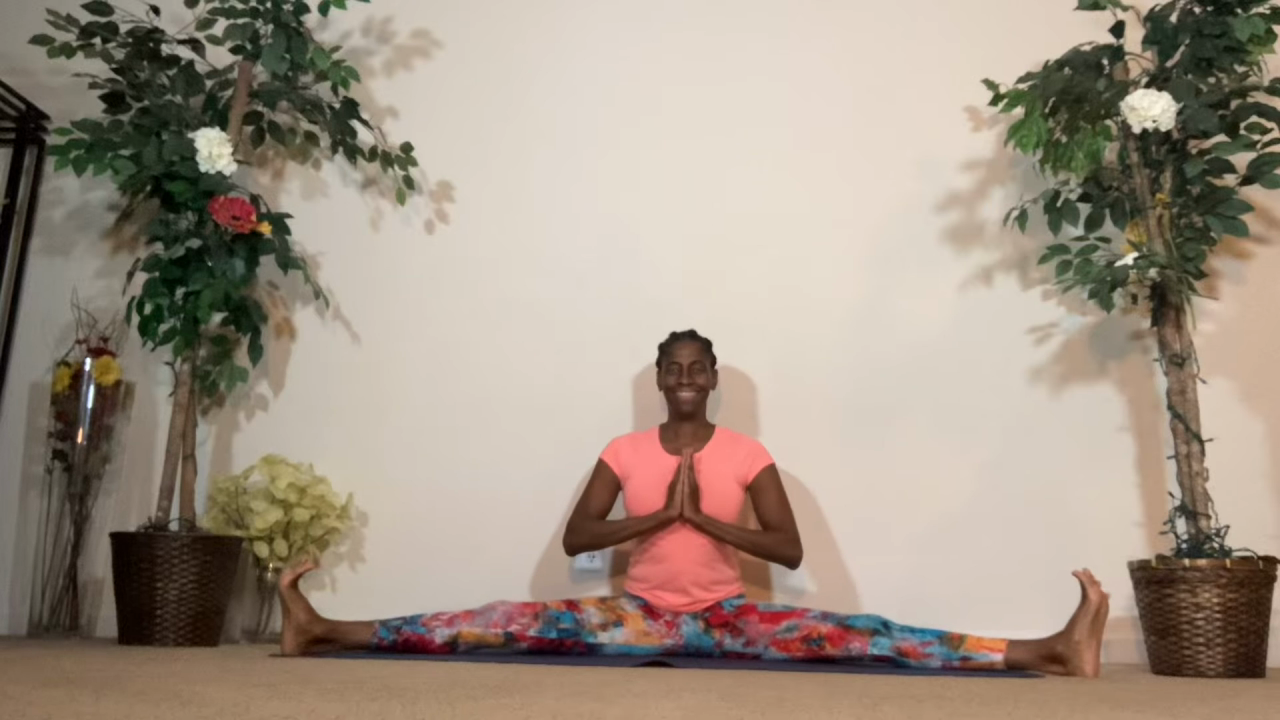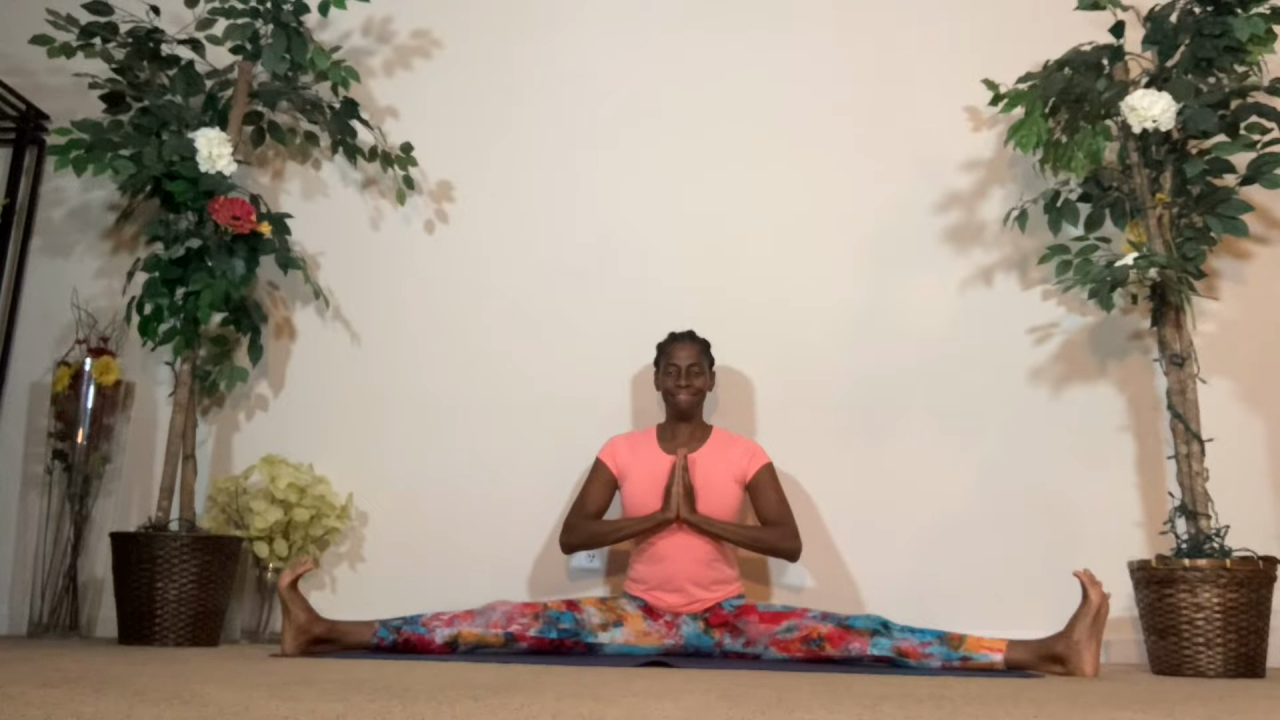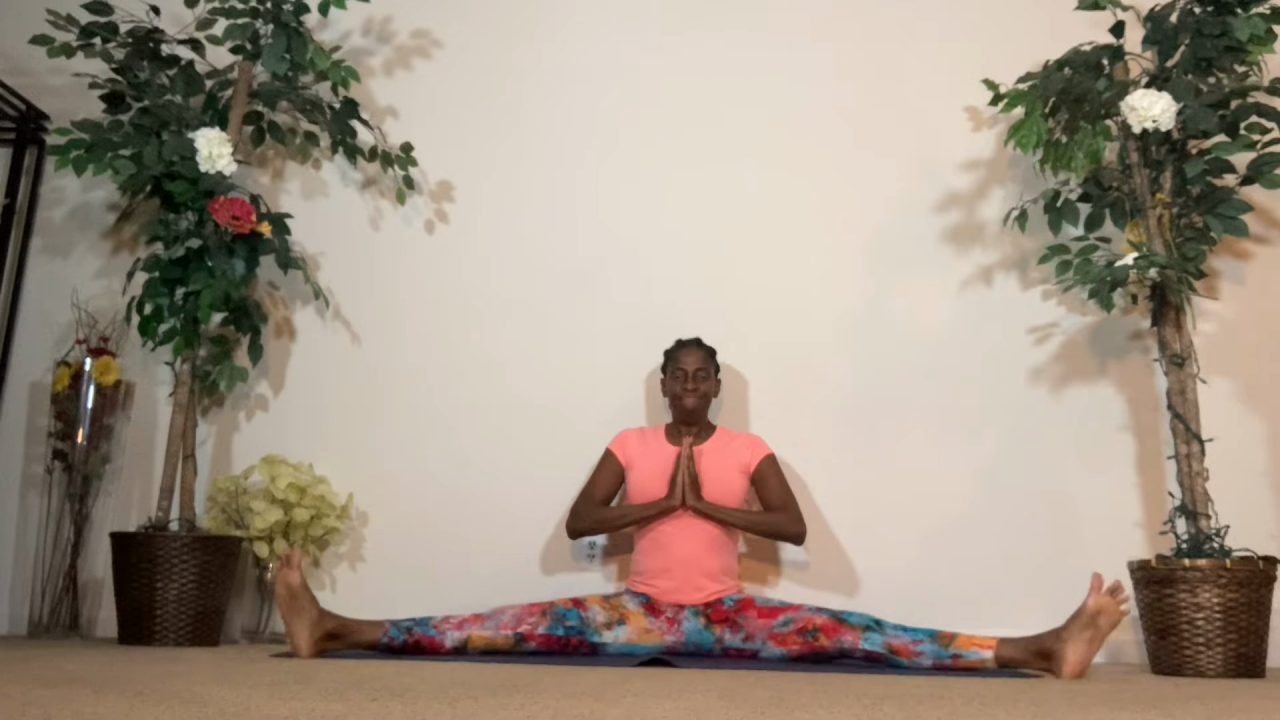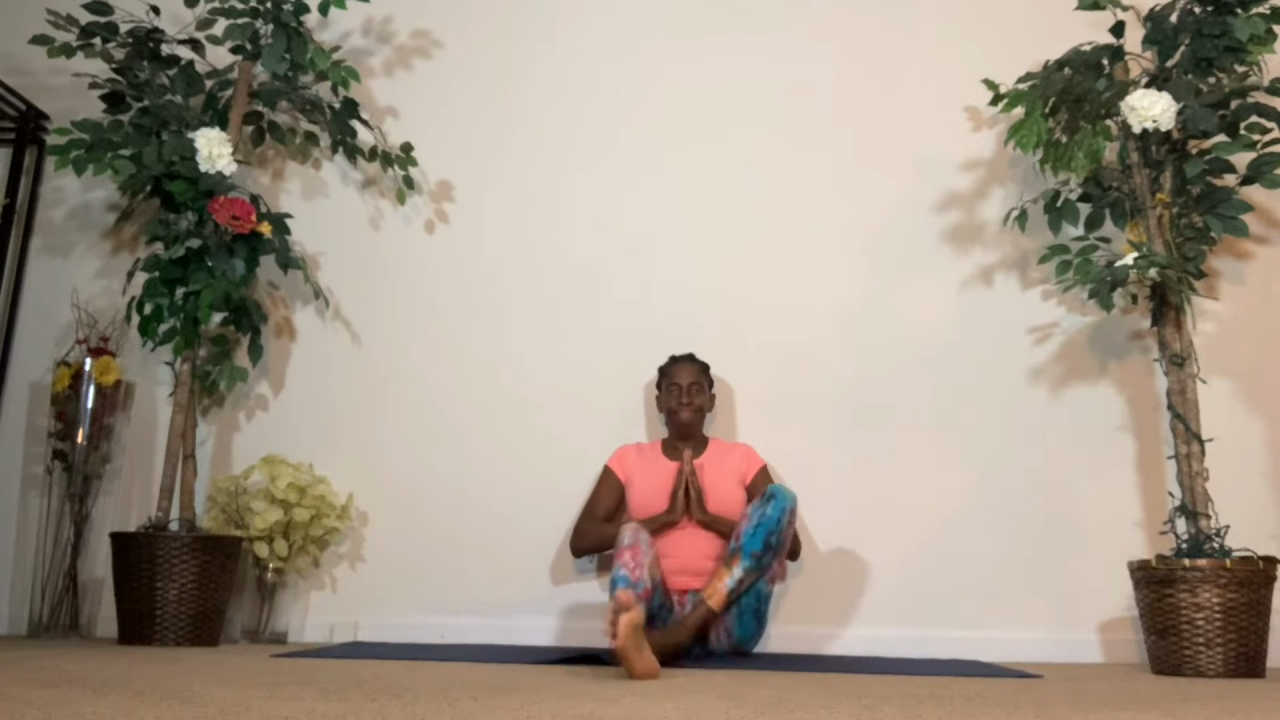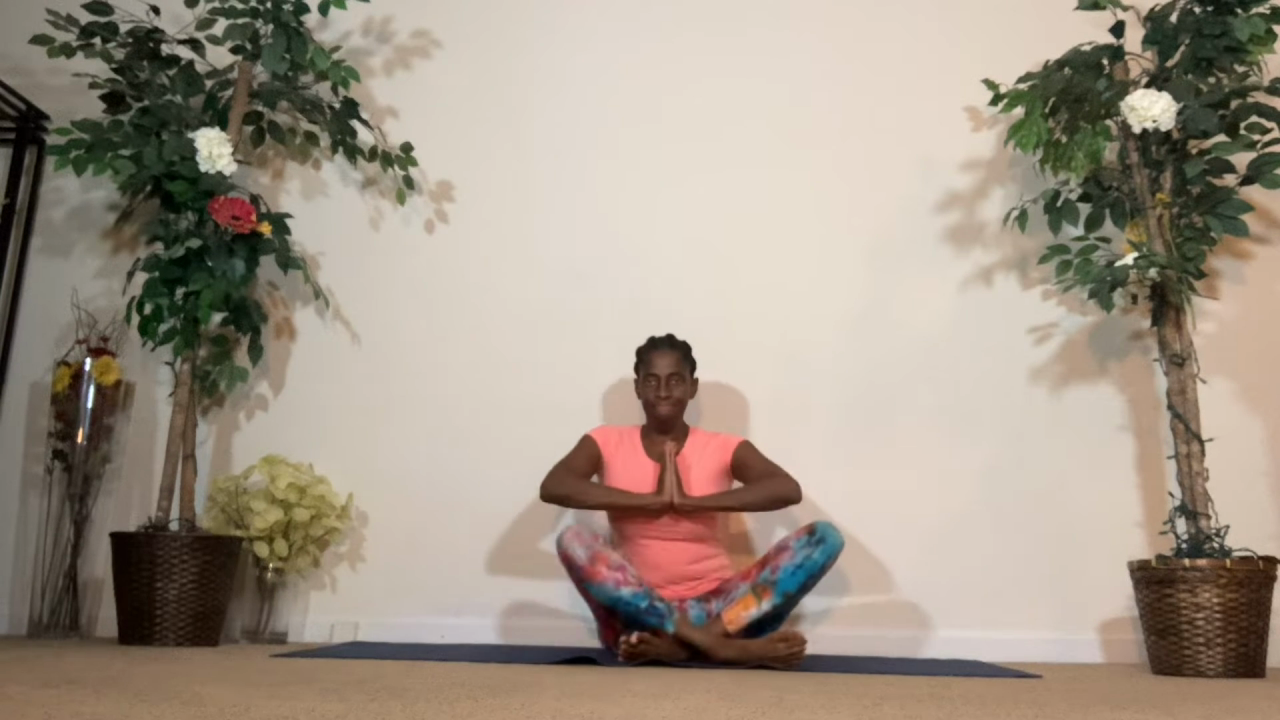
dt=1s
person 1, frame 1
left shoulder: (747, 455)
right shoulder: (624, 451)
left elbow: (789, 548)
right elbow: (574, 537)
left wrist: (703, 517)
right wrist: (660, 515)
left hip: (728, 619)
right hip: (637, 617)
left knee: (856, 636)
right knee: (513, 625)
left ankle: (1048, 653)
right ankle: (325, 631)
person 1, frame 2
left shoulder: (744, 454)
right shoulder: (621, 451)
left elbow: (789, 542)
right elbow: (571, 536)
left wrist: (700, 516)
right wrist: (655, 515)
left hip: (728, 618)
right hip: (637, 617)
left knee: (857, 636)
right knee: (511, 622)
left ankle: (1048, 651)
right ankle: (324, 630)
person 1, frame 3
left shoulder: (748, 448)
right shoulder: (630, 445)
left elbow: (796, 527)
right elbow: (577, 521)
left wrist: (708, 503)
right wrist: (661, 500)
left hip: (728, 613)
right hip: (642, 612)
left knee: (856, 632)
right knee: (518, 624)
left ankle: (1042, 650)
right ankle: (335, 631)
person 1, frame 4
left shoulder: (742, 458)
right shoulder: (629, 459)
left elbow: (790, 546)
right elbow: (580, 541)
left wrist: (706, 517)
right wrist: (667, 516)
left hip: (725, 622)
right hip: (658, 609)
left knee: (780, 497)
right knee: (632, 534)
left ankle: (675, 637)
right ankle: (636, 638)
person 1, frame 5
left shoulder: (722, 447)
right shoulder: (607, 442)
left elbow: (788, 489)
right elbow: (552, 487)
left wrist: (689, 501)
right wrist: (654, 500)
left hip: (716, 608)
right hip: (643, 612)
left knee: (825, 538)
right knee: (572, 540)
right ankle: (719, 645)
